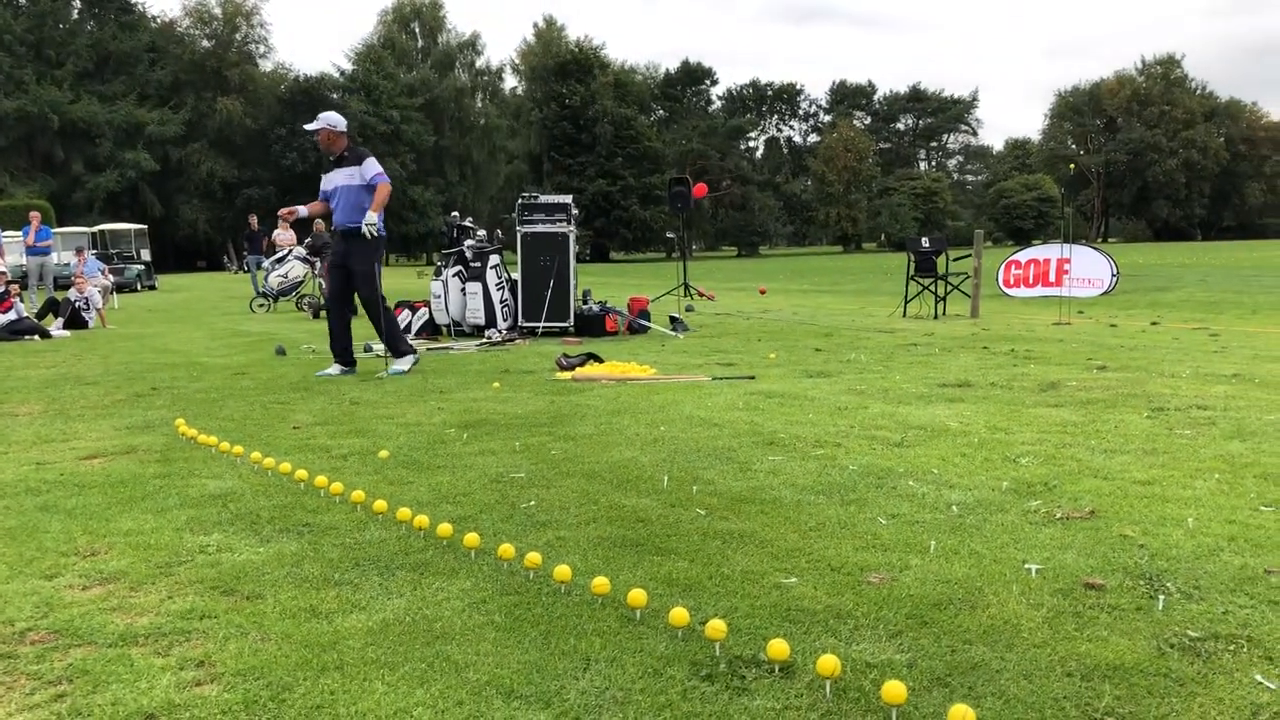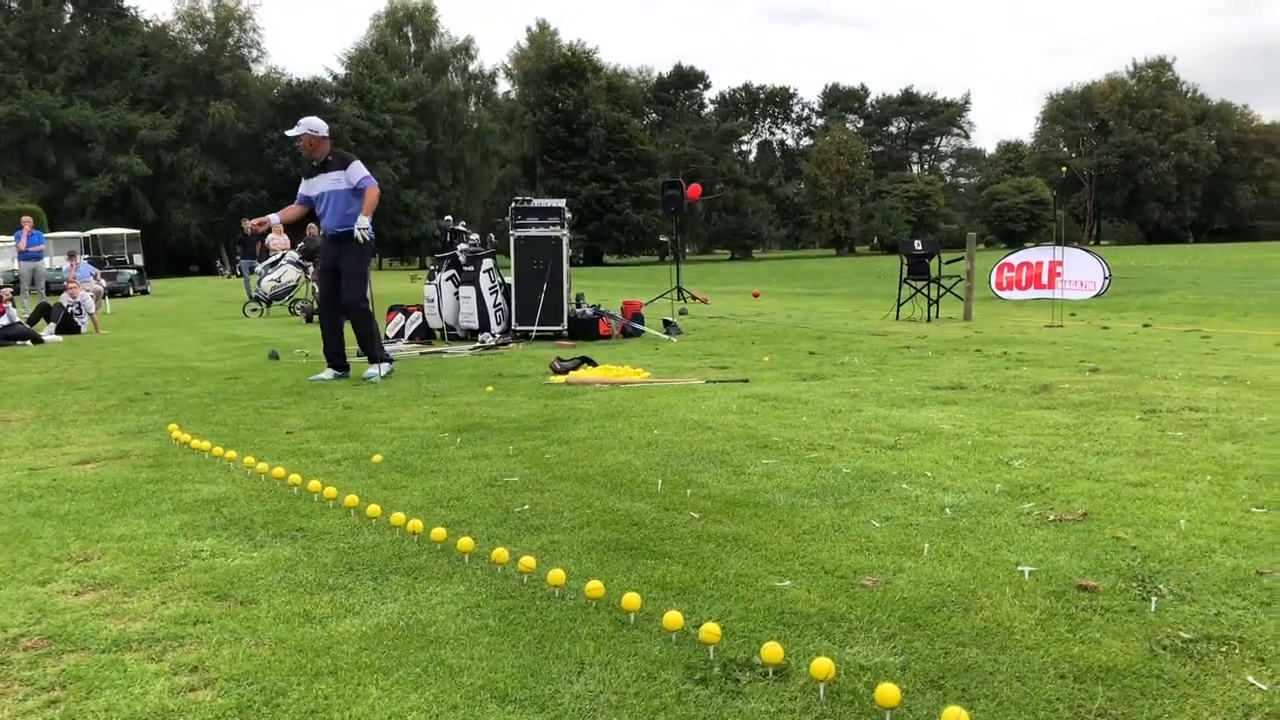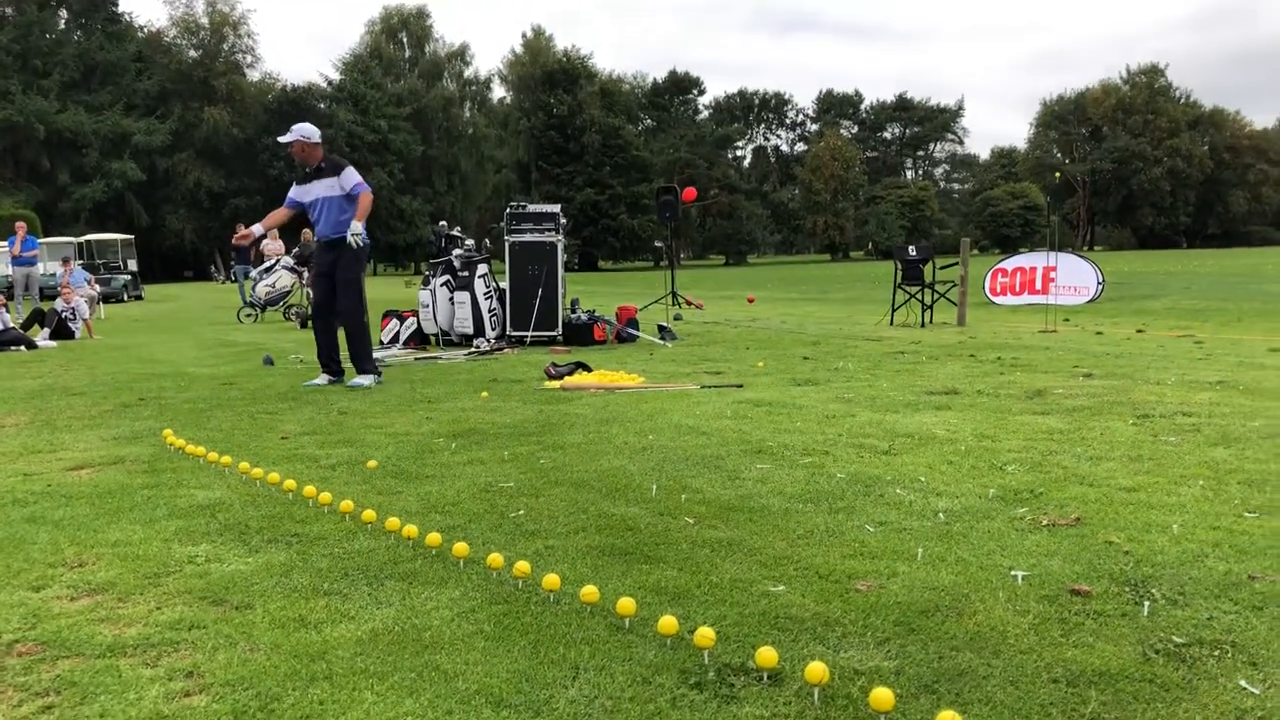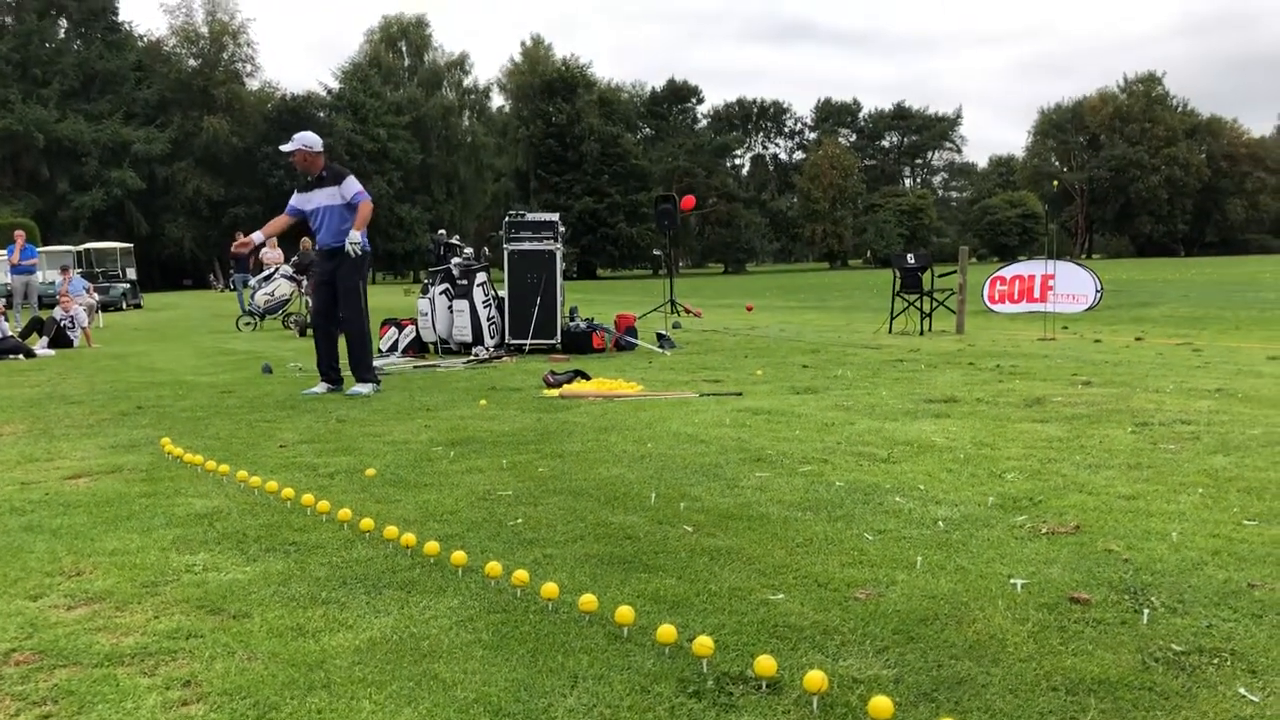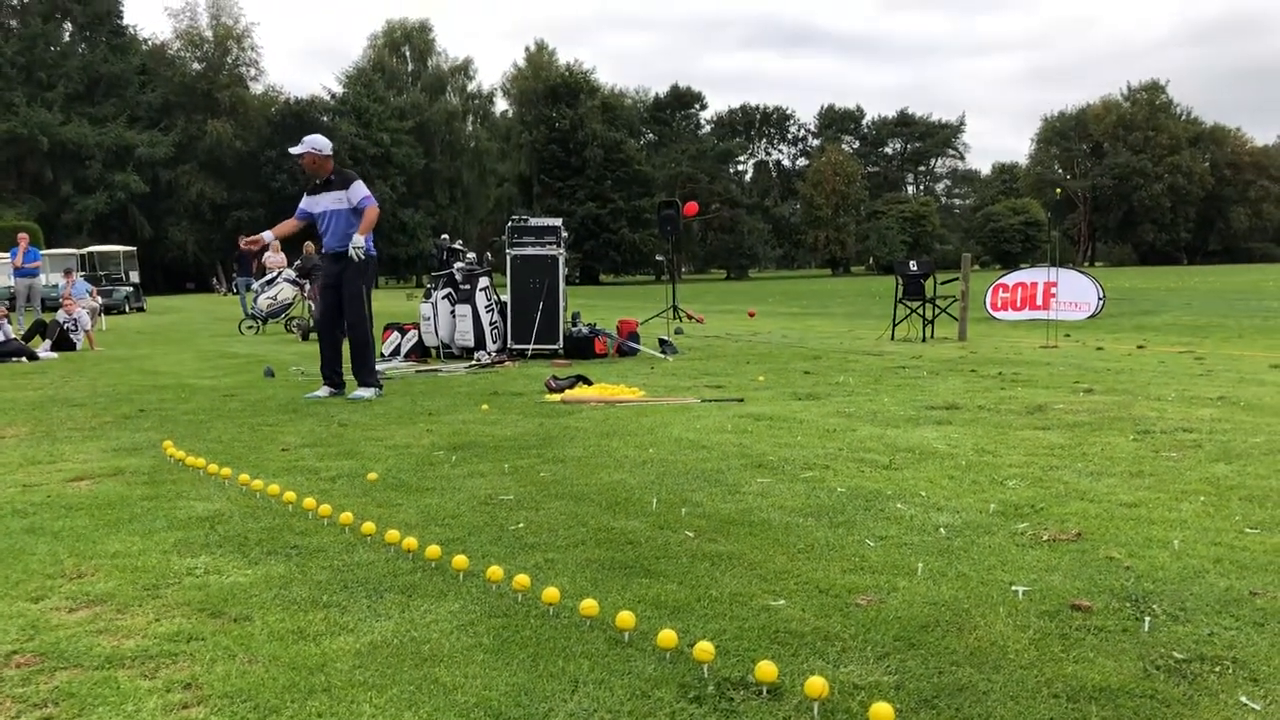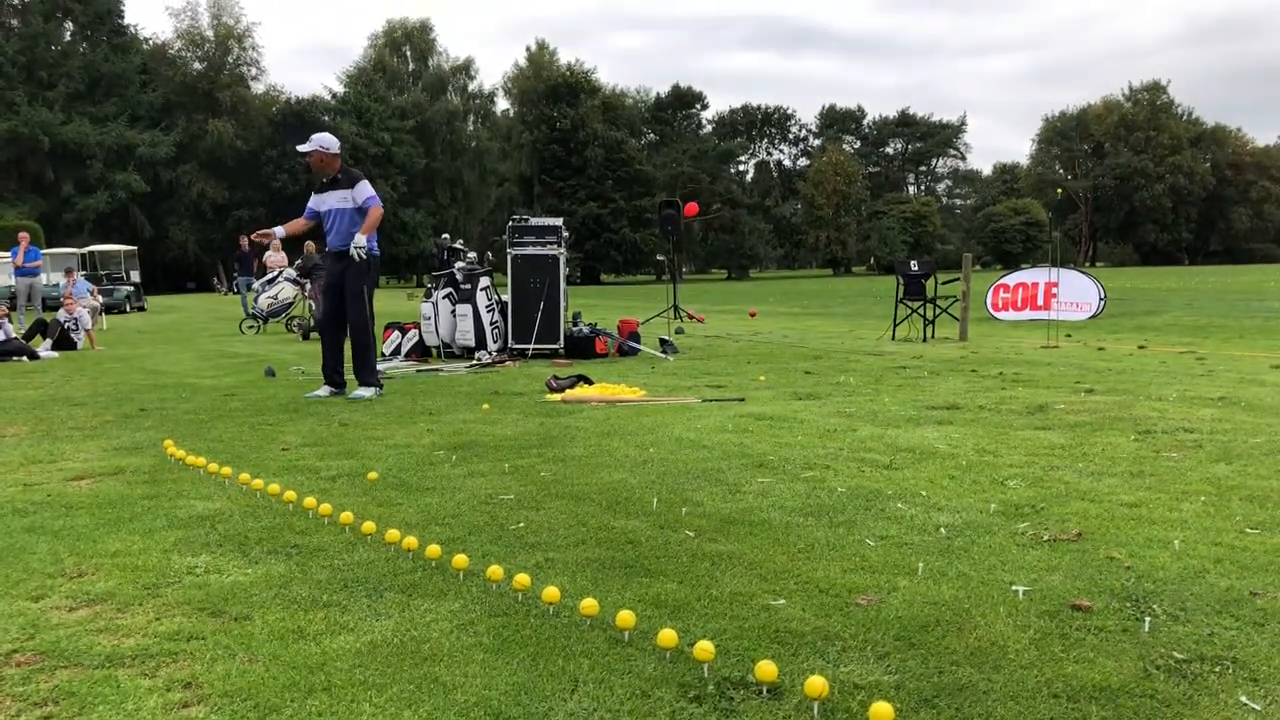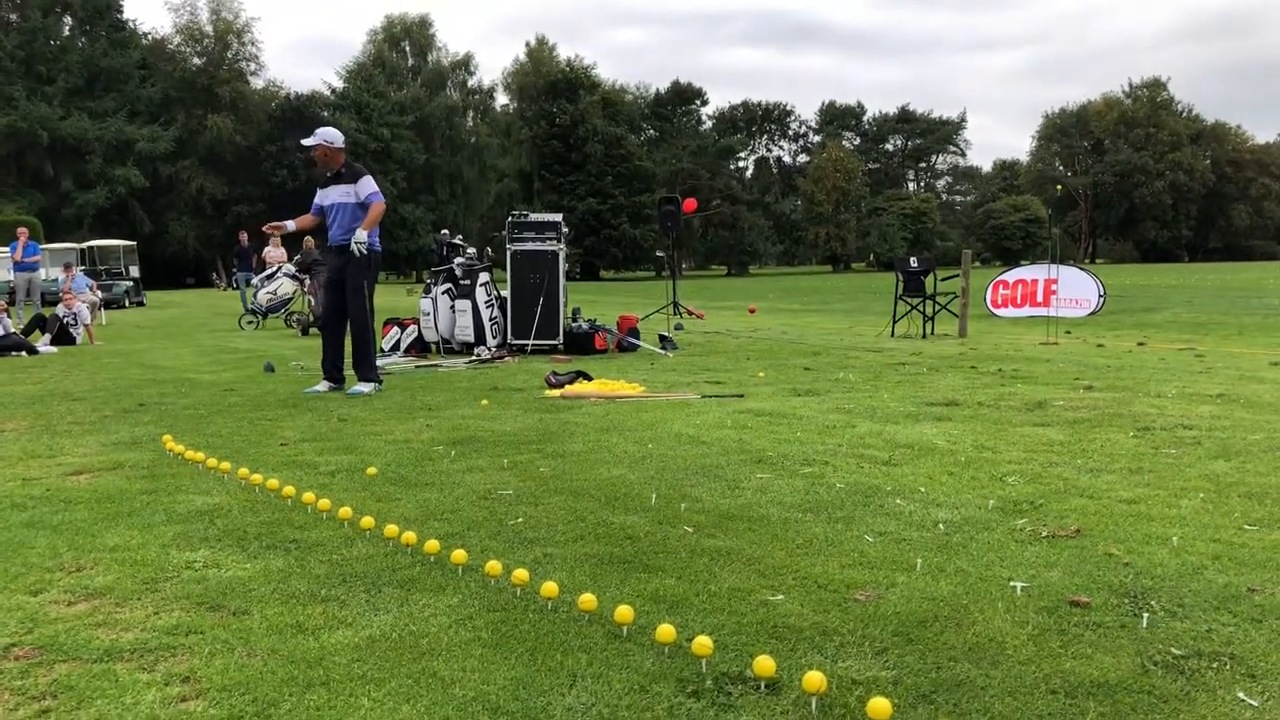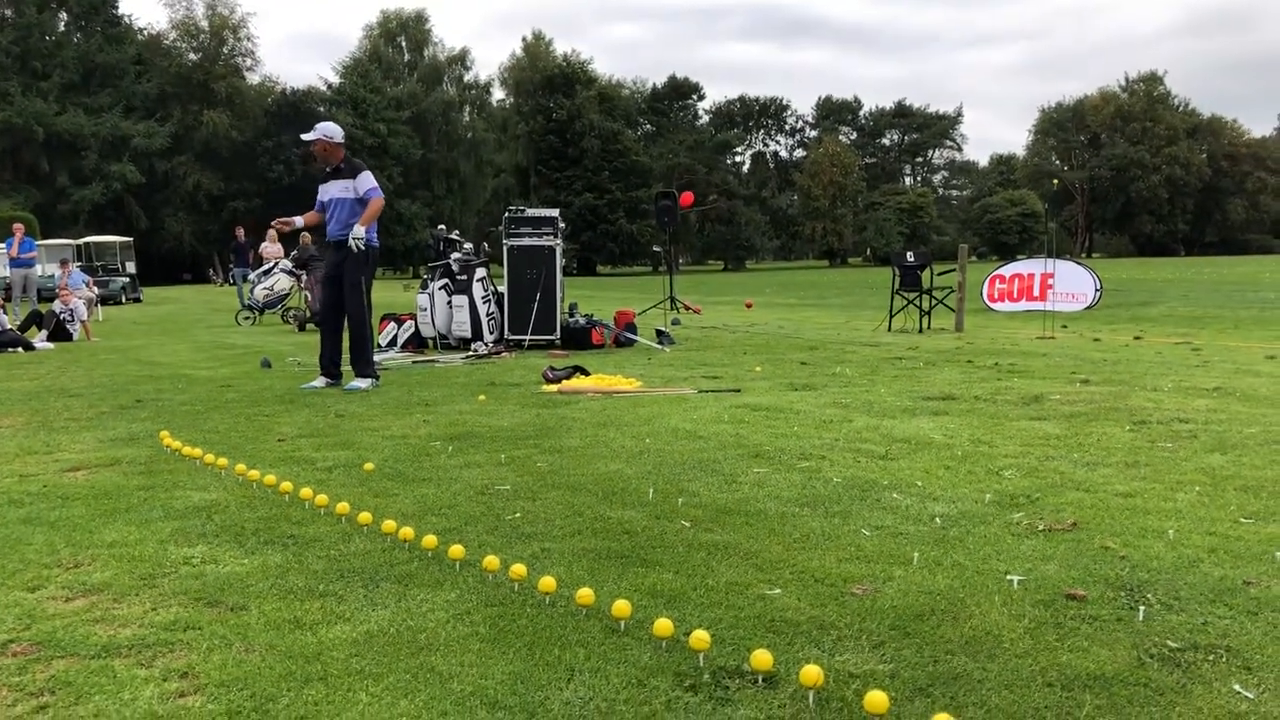
dt=0.2s
person 1, frame 1
left shoulder: (362, 159)
right shoulder: (330, 169)
left elbow: (384, 186)
right elbow: (325, 203)
left wrist: (372, 213)
right wrist: (300, 211)
left hip: (366, 238)
right hip: (341, 239)
left knee: (371, 298)
right knee: (336, 302)
left ankle: (404, 353)
right ankle: (344, 362)
person 1, frame 2
left shoulder: (346, 162)
right shoulder: (311, 175)
left elbow: (372, 189)
right elbow: (300, 207)
left wrist: (364, 218)
right wrist: (272, 219)
left hip: (354, 240)
right hip: (329, 243)
left knee: (352, 301)
right knee: (327, 306)
left ankle: (380, 360)
right ankle: (337, 366)
person 1, frame 3
left shoulder: (339, 168)
right shoulder: (302, 181)
left elbow: (366, 195)
right elbow: (286, 210)
left wrist: (357, 224)
right wrist: (256, 230)
left hip: (349, 246)
right hip: (323, 249)
left knee: (350, 310)
right knee: (321, 311)
left ankle: (368, 371)
right ankle: (331, 371)
person 1, frame 4
left shoulder: (340, 177)
right shoulder: (304, 189)
left elbow: (366, 204)
right elbow: (286, 218)
left wrist: (355, 232)
right wrist: (255, 238)
left hip: (351, 254)
right hip: (324, 257)
left knee: (353, 318)
right knee: (321, 319)
left ankle: (367, 379)
right ankle: (330, 379)
person 1, frame 5
left shoulder: (348, 181)
right shoulder: (313, 191)
left elbow: (372, 209)
right elbow: (296, 221)
left wrist: (359, 237)
right wrist: (265, 237)
left hip: (356, 258)
right hip: (331, 260)
left knee: (357, 322)
right knee: (326, 322)
left ankle: (369, 383)
right ankle: (332, 383)
person 1, frame 6
left shoulder: (354, 180)
right shoulder: (320, 189)
left elbow: (376, 210)
right elbow: (306, 220)
left wrist: (361, 236)
right wrist: (276, 232)
left hip: (360, 258)
right hip: (334, 259)
left knee: (359, 321)
right knee: (329, 322)
left ankle: (370, 383)
right ankle: (333, 382)
person 1, frame 7
left shoulder: (358, 175)
right shoulder: (325, 183)
left elbow: (379, 205)
right elbow: (315, 217)
left wrist: (362, 232)
right wrist: (287, 226)
left hip: (362, 253)
right hip: (336, 254)
left knee: (359, 317)
right knee: (330, 317)
left ankle: (369, 378)
right ankle: (332, 378)
person 1, frame 8
left shoulder: (357, 171)
right shoulder: (326, 178)
left elbow: (377, 201)
left wrist: (360, 227)
right wrist: (295, 222)
left hip: (359, 249)
right hip: (334, 249)
left knee: (357, 312)
right knee: (328, 312)
left ankle: (366, 374)
right ankle: (329, 373)
